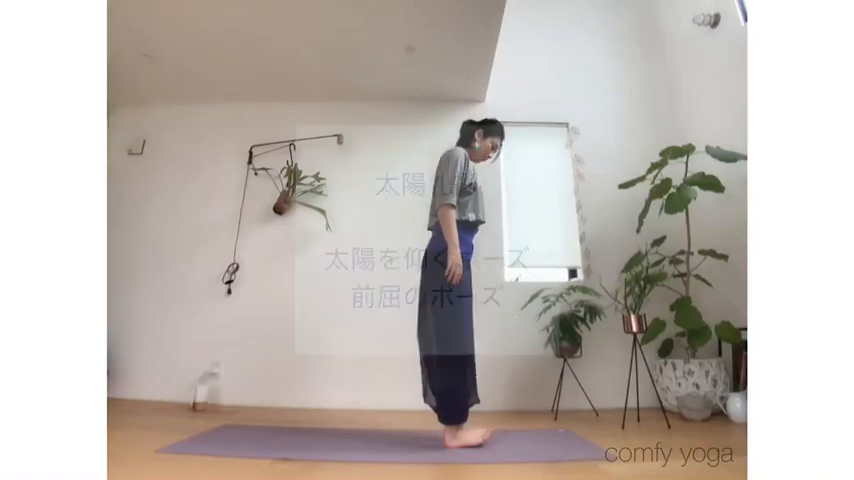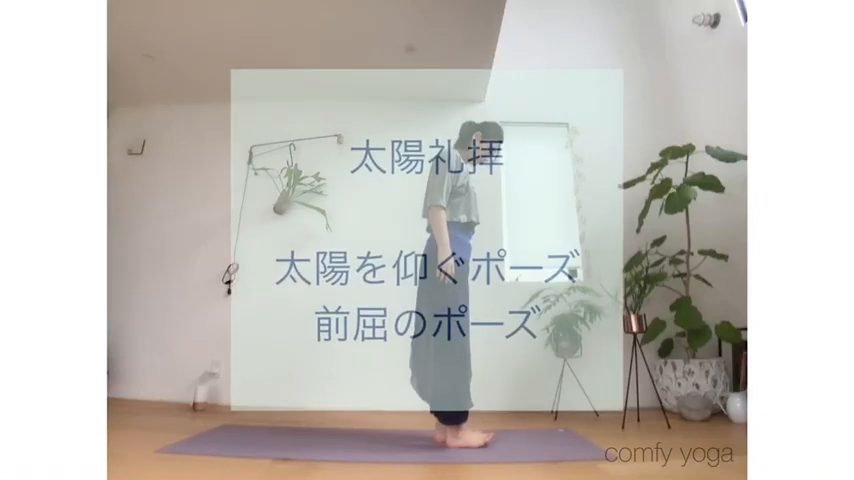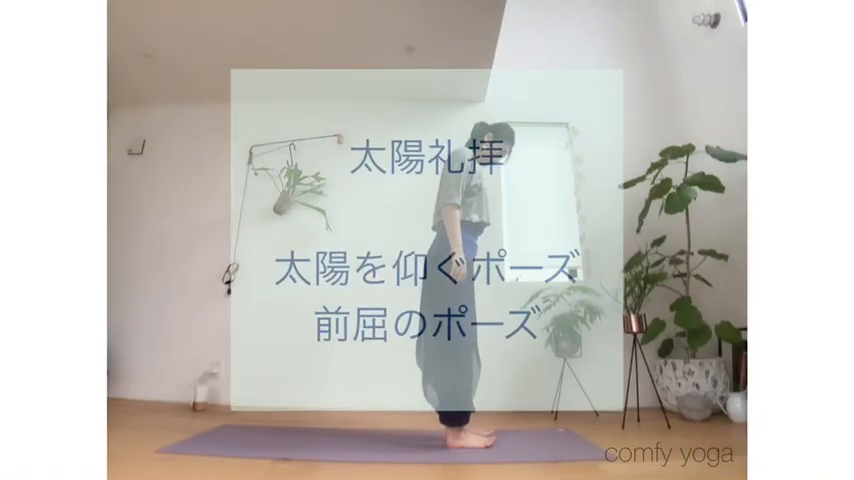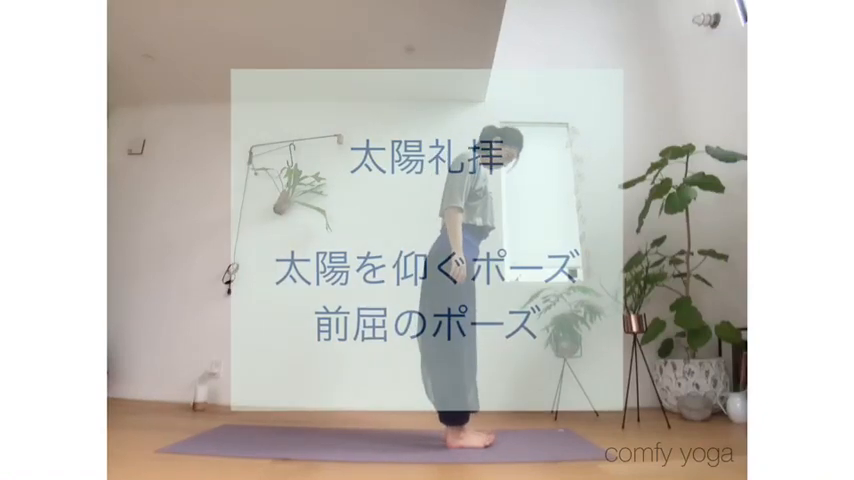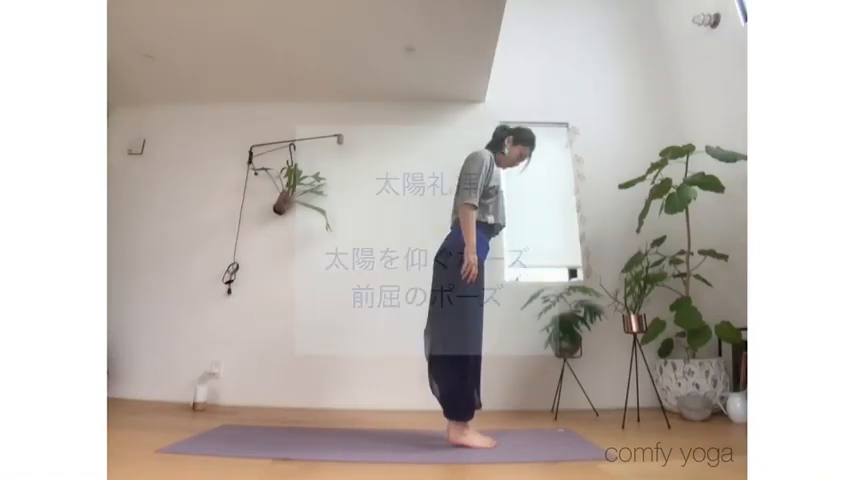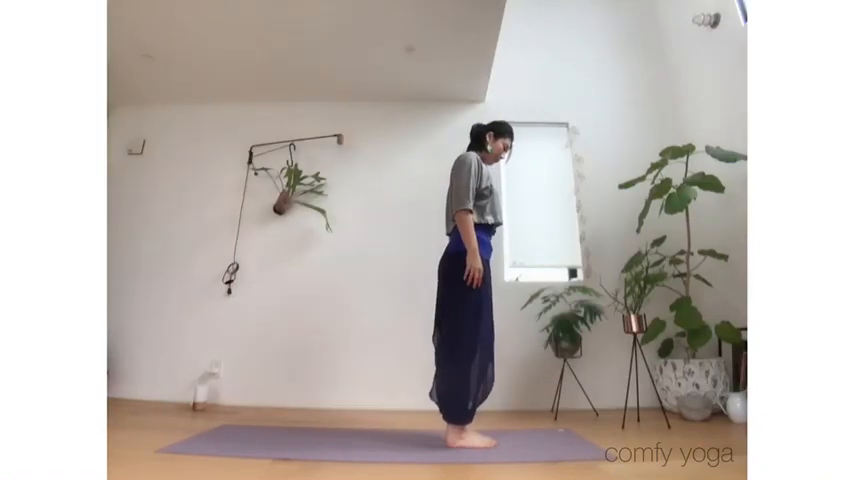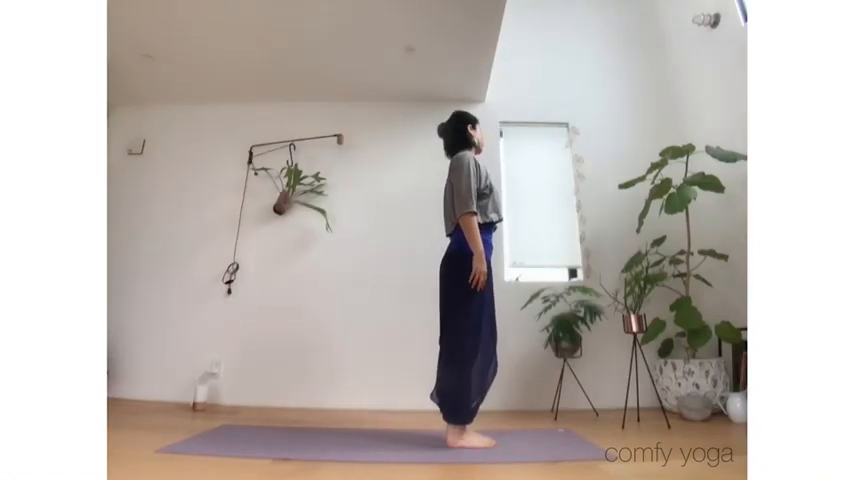
dt=0.7s
person 1, frame 1
left shoulder: (465, 164)
right shoulder: (456, 155)
right elbow: (445, 204)
left wrist: (458, 253)
right wrist: (454, 251)
left hip: (456, 253)
right hip: (449, 252)
left knee: (454, 339)
right knee: (452, 338)
left ankle: (453, 422)
right ankle: (454, 428)
person 1, frame 2
left shoulder: (462, 169)
right shoulder: (449, 160)
right elbow: (435, 206)
left wrist: (451, 255)
right wrist: (444, 252)
left hip: (456, 254)
right hip: (447, 254)
left knee: (448, 339)
right knee: (451, 339)
left ankle: (445, 423)
right ankle: (455, 427)
person 1, frame 3
left shoulder: (472, 168)
right shoulder: (461, 157)
right elbow: (450, 206)
left wrist: (461, 254)
right wrist: (457, 252)
left hip: (460, 254)
right hip: (452, 253)
left knee: (460, 340)
right knee: (452, 339)
left ankle: (456, 422)
right ankle: (455, 430)
person 1, frame 4
left shoulder: (480, 172)
right shoulder: (468, 162)
right elbow: (452, 208)
left wrist: (462, 256)
right wrist: (457, 254)
left hip: (461, 258)
right hip: (453, 257)
left knee: (458, 341)
right knee: (452, 340)
left ankle: (458, 424)
right ankle: (456, 430)
person 1, frame 5
left shoulder: (492, 168)
right shoulder: (482, 158)
right elbow: (467, 204)
left wrist: (474, 252)
right wrist: (470, 250)
left hip: (468, 255)
right hip: (462, 253)
left knee: (464, 338)
right knee: (461, 337)
left ankle: (460, 422)
right ankle: (458, 425)
person 1, frame 6
left shoulder: (480, 168)
right shoulder: (469, 160)
right elbow: (462, 209)
right wrist: (473, 254)
left hip: (473, 258)
right hip: (466, 258)
left knee: (471, 341)
right knee: (464, 341)
left ankle: (459, 424)
right ankle: (457, 430)
person 1, frame 7
left shoulder: (468, 163)
right shoulder: (465, 159)
right elbow: (466, 211)
right wrist: (478, 255)
left hip: (470, 258)
right hip: (468, 258)
left knee: (473, 342)
right knee: (466, 341)
left ankle: (460, 426)
right ankle: (457, 430)
